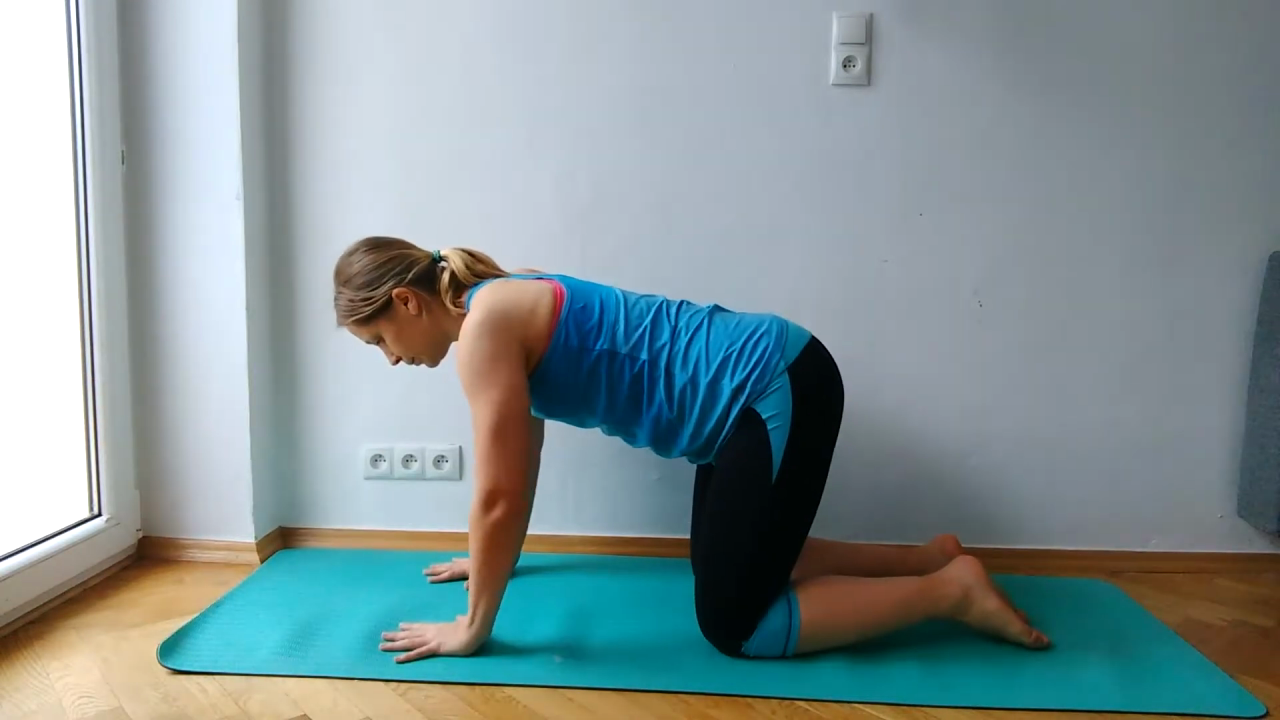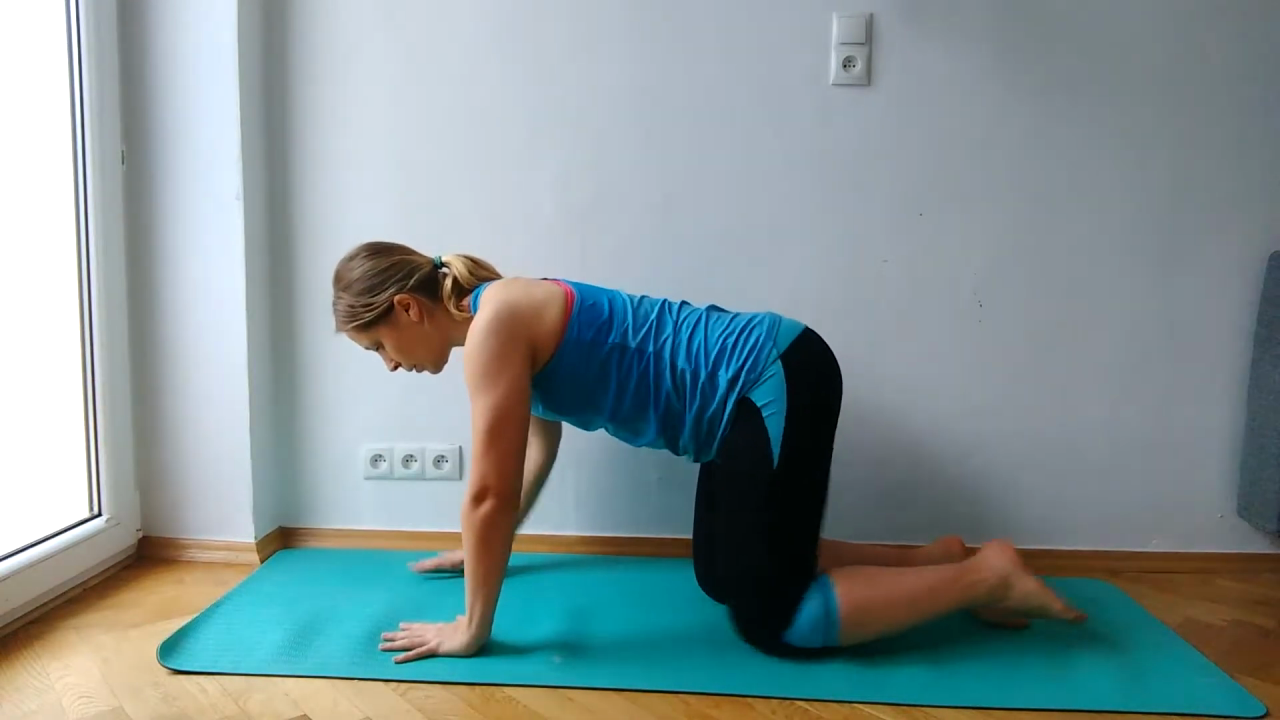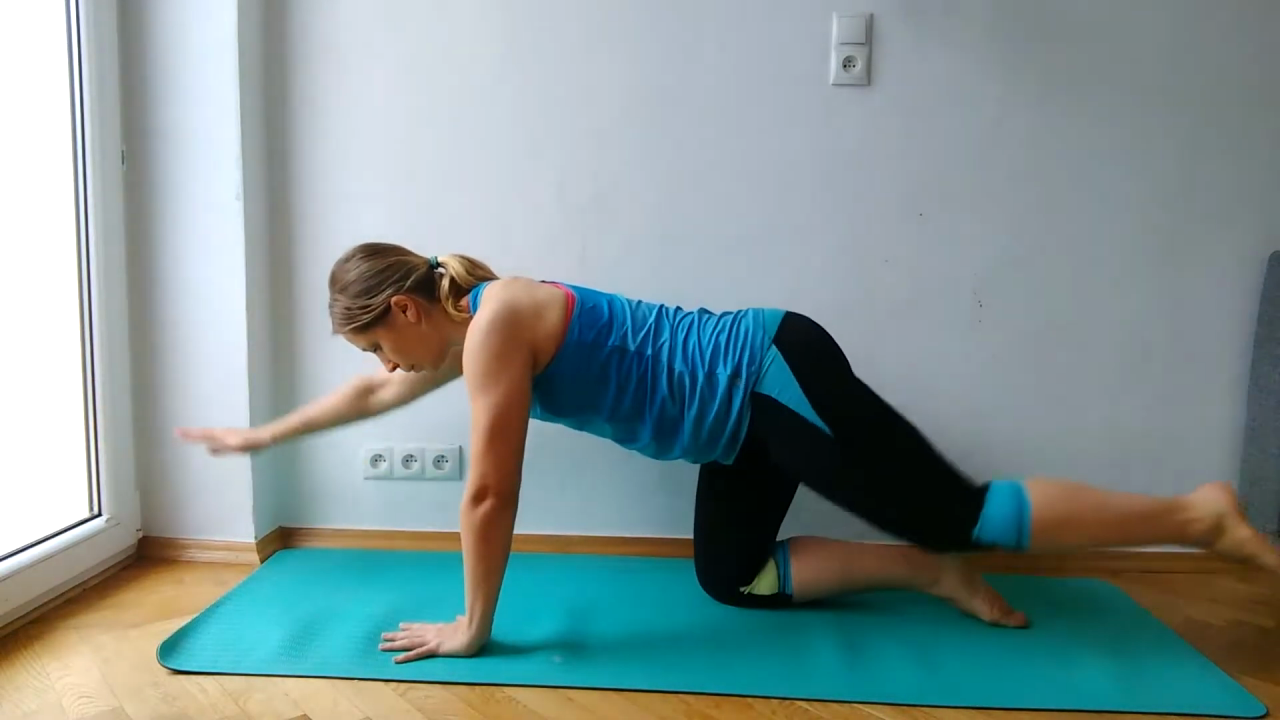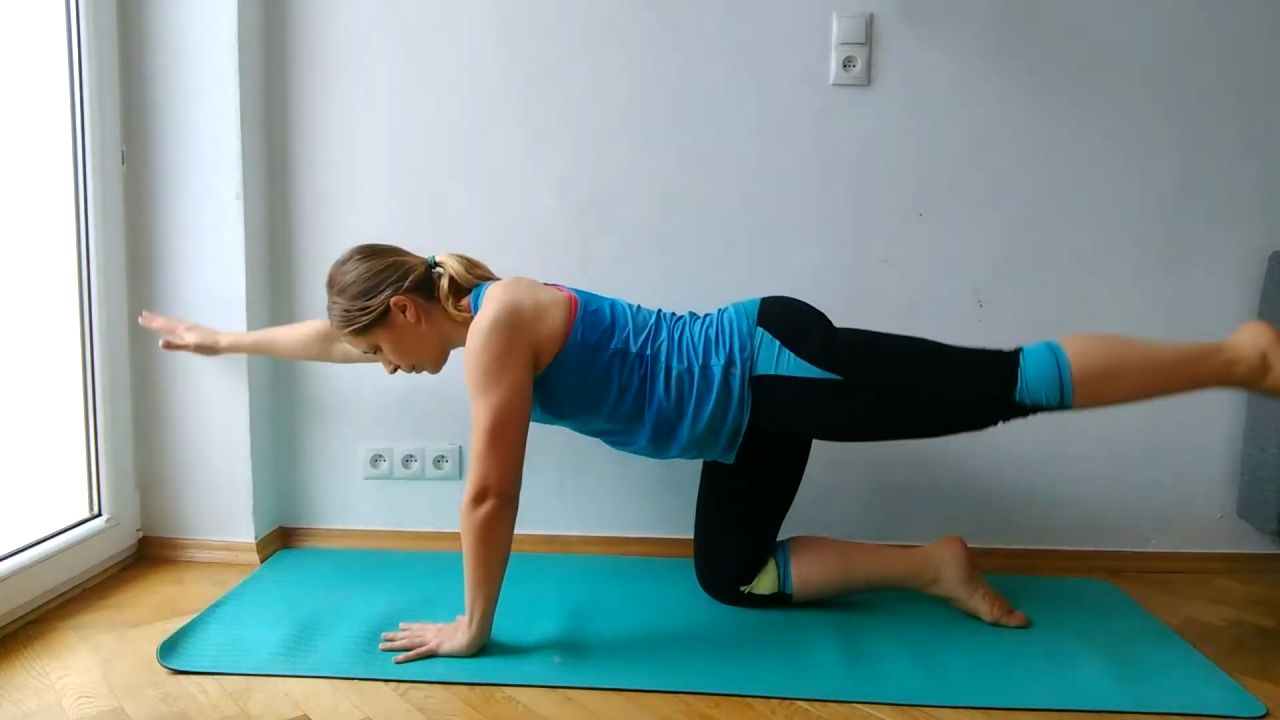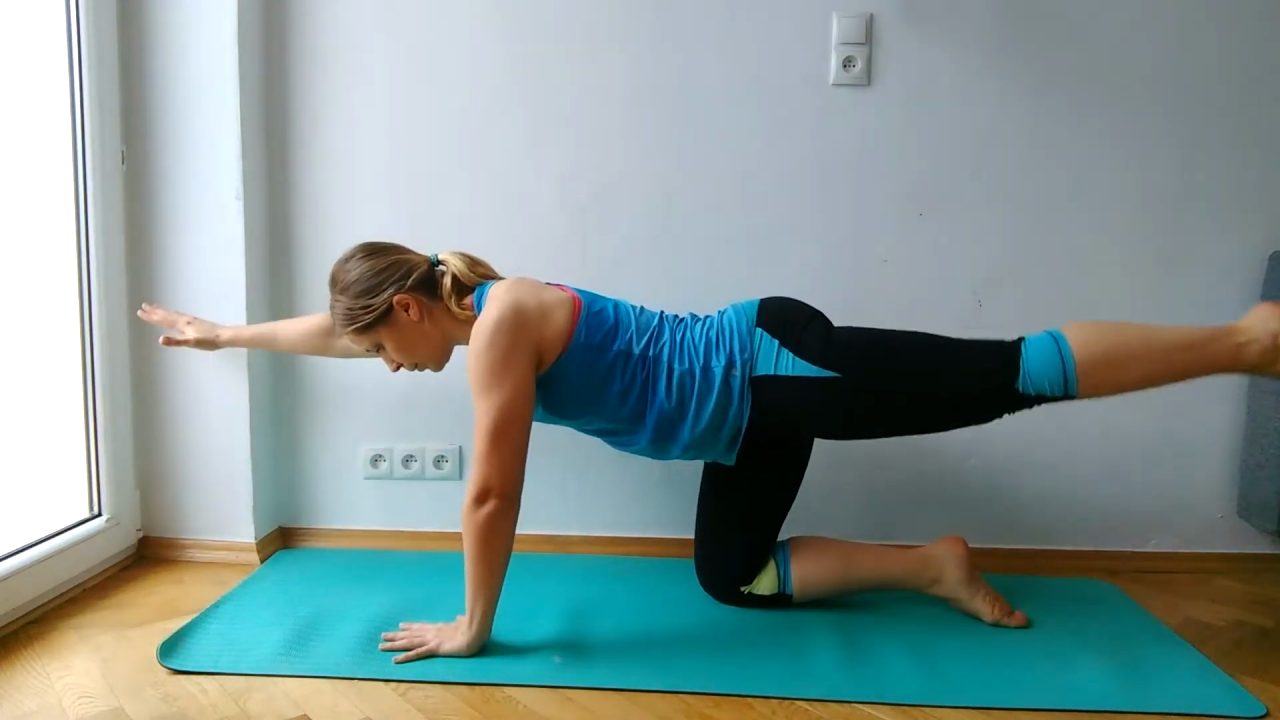
dt=0.5s
person 1, frame 1
left shoulder: (483, 326)
right shoulder: (503, 307)
left elbow: (497, 495)
right elbow: (523, 462)
left wrist: (473, 627)
right wrist: (498, 558)
left hip: (777, 391)
right hip: (754, 390)
left knee: (732, 623)
right knee: (740, 563)
left ankle: (952, 590)
right ankle: (928, 559)
person 1, frame 2
left shoulder: (492, 327)
right shoulder: (507, 320)
left elbow: (490, 492)
right elbow: (538, 452)
left wrist: (471, 627)
right wrist: (483, 554)
left hip: (776, 383)
right hip: (755, 391)
left knee: (770, 622)
right knee: (722, 576)
left ankle: (984, 576)
right ankle: (934, 559)
person 1, frame 3
left shoulder: (491, 326)
right shoulder: (467, 320)
left elbow: (489, 497)
right elbow: (375, 393)
left wrist: (471, 629)
right wrist: (261, 431)
left hip: (772, 376)
right hip: (746, 403)
left knee: (968, 510)
right knee: (729, 578)
right ankle: (934, 573)
person 1, frame 4
left shoulder: (493, 328)
right shoulder: (463, 312)
left elbow: (489, 497)
right elbow: (334, 336)
left wrist: (470, 627)
right wrist: (221, 339)
left hip: (773, 364)
right hip: (749, 398)
left knee: (1004, 382)
right knee: (731, 577)
right ankle: (932, 565)
person 1, frame 5
left shoulder: (496, 327)
right shoulder: (460, 309)
left elbow: (492, 497)
right elbow: (337, 328)
left wrist: (471, 630)
right wrist: (224, 333)
left hip: (775, 364)
right hip: (751, 402)
left knee: (1013, 374)
right knee: (731, 579)
right ankle: (935, 566)
